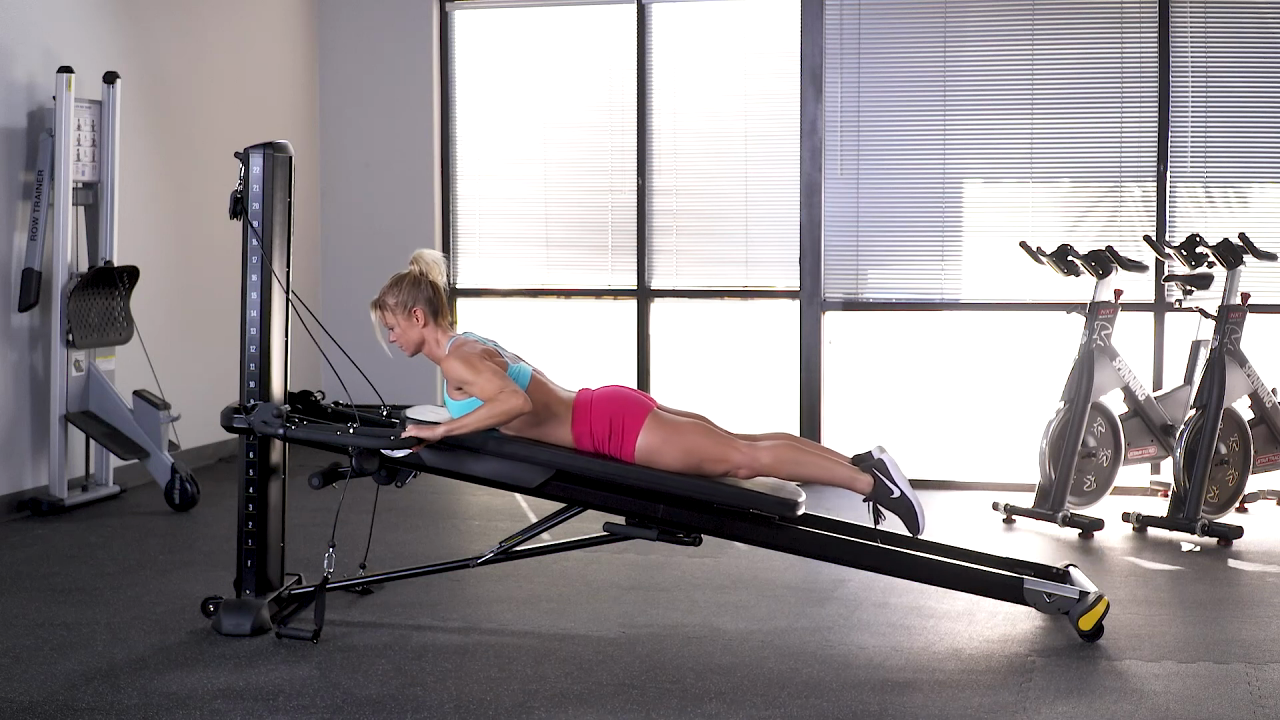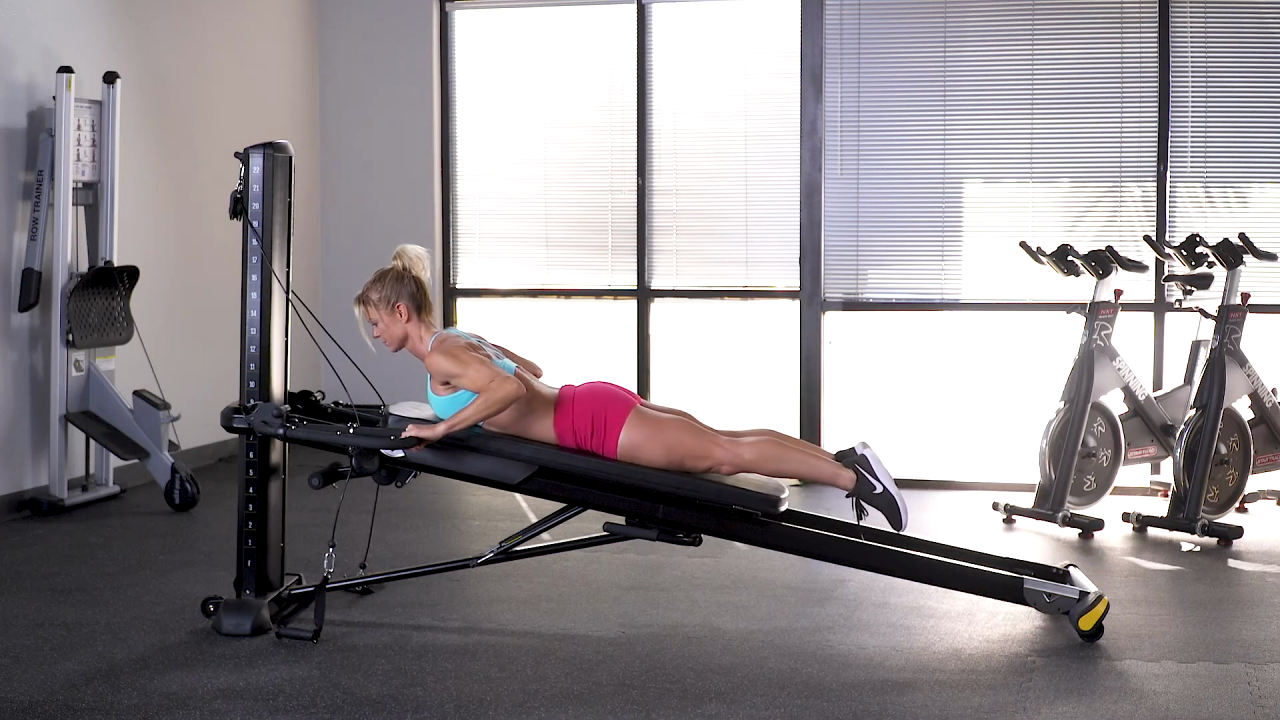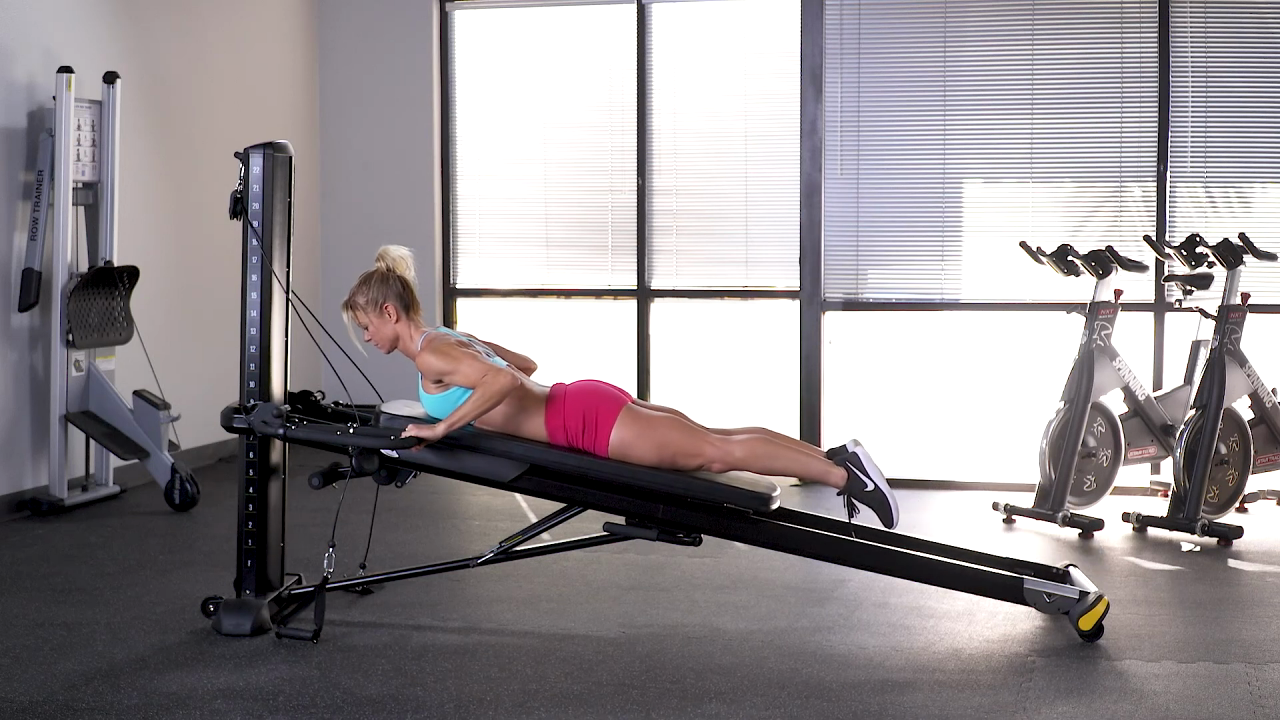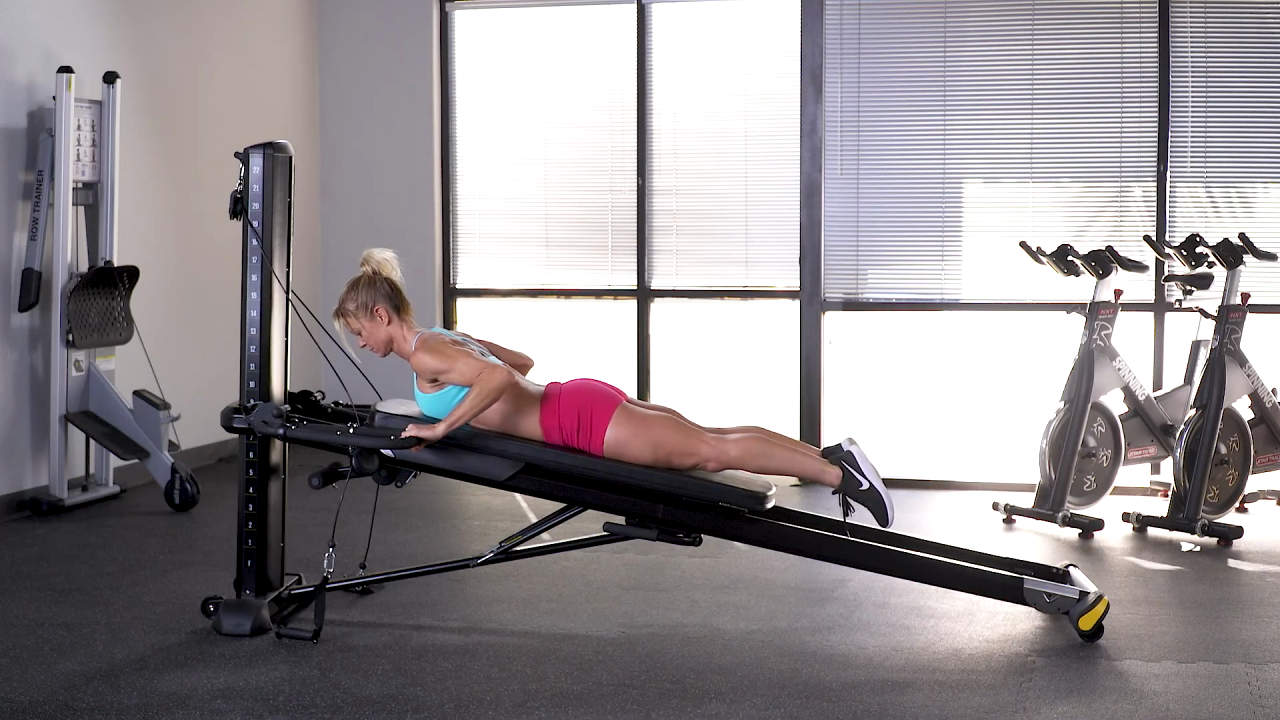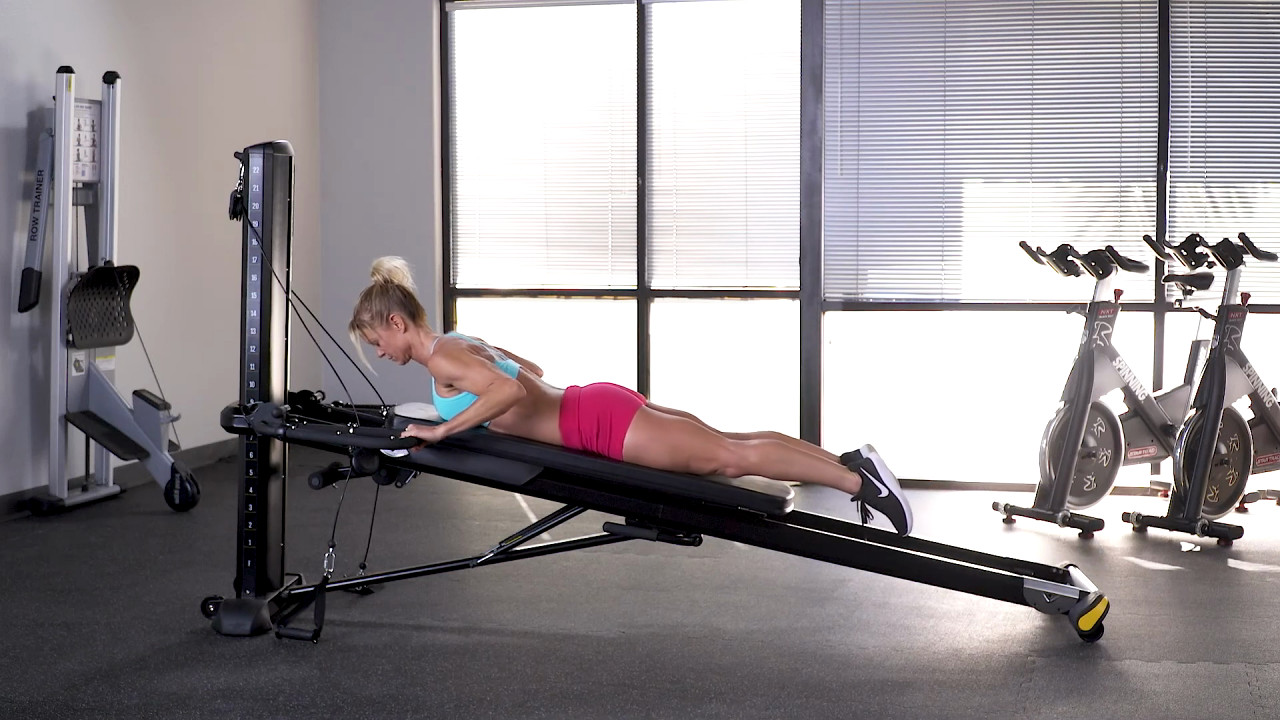
dt=0.4s
person 1, frame 1
left shoulder: (456, 358)
right shoulder: (470, 343)
left elbow: (517, 403)
left wrist: (442, 429)
right wrist: (466, 404)
left hip: (609, 426)
right hip: (612, 409)
left knee: (742, 460)
right knee: (742, 444)
left ankle: (869, 481)
right ankle: (862, 464)
person 1, frame 2
left shoulder: (439, 354)
right shoulder: (457, 338)
left elbow: (510, 389)
left wrist: (442, 427)
right wrist: (463, 399)
left hip: (591, 422)
right hip: (594, 405)
left knee: (724, 456)
right knee: (726, 439)
left ankle: (852, 477)
right ankle: (844, 460)
person 1, frame 3
left shoulder: (429, 353)
right shoulder: (449, 337)
left elbow: (503, 380)
left wrist: (441, 427)
right wrist: (454, 399)
left hip: (584, 421)
right hip: (585, 403)
left knee: (715, 453)
right knee: (718, 437)
left ankle: (843, 474)
right ankle: (835, 457)
person 1, frame 4
left shoulder: (424, 353)
right shoulder: (444, 338)
left elbow: (498, 377)
left wrist: (442, 426)
right wrist: (457, 396)
left hip: (580, 420)
right hip: (581, 403)
left knee: (709, 451)
right knee: (711, 436)
left ankle: (838, 472)
right ankle: (831, 456)
person 1, frame 5
left shoulder: (440, 356)
right shoulder: (459, 342)
left elbow: (510, 388)
left wrist: (444, 429)
right wrist: (464, 402)
left hip: (599, 424)
right hip: (602, 407)
left knee: (729, 458)
right knee: (731, 442)
left ankle: (858, 481)
right ankle: (849, 462)
